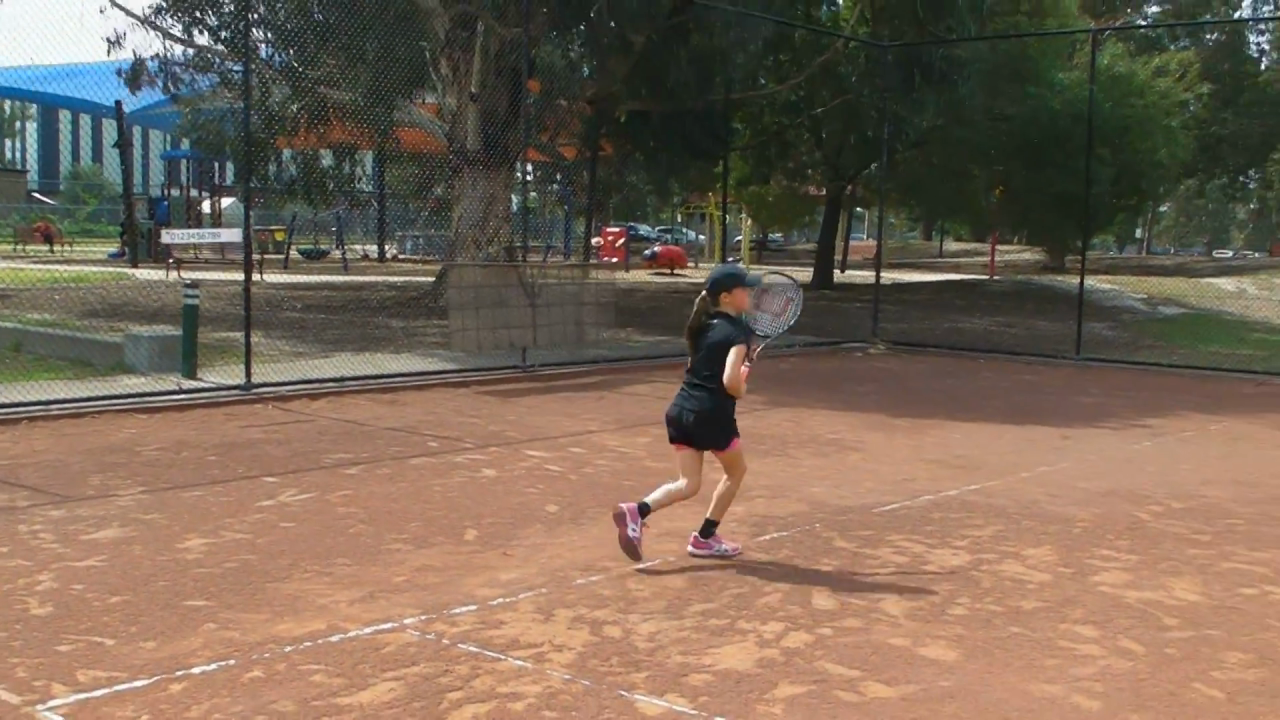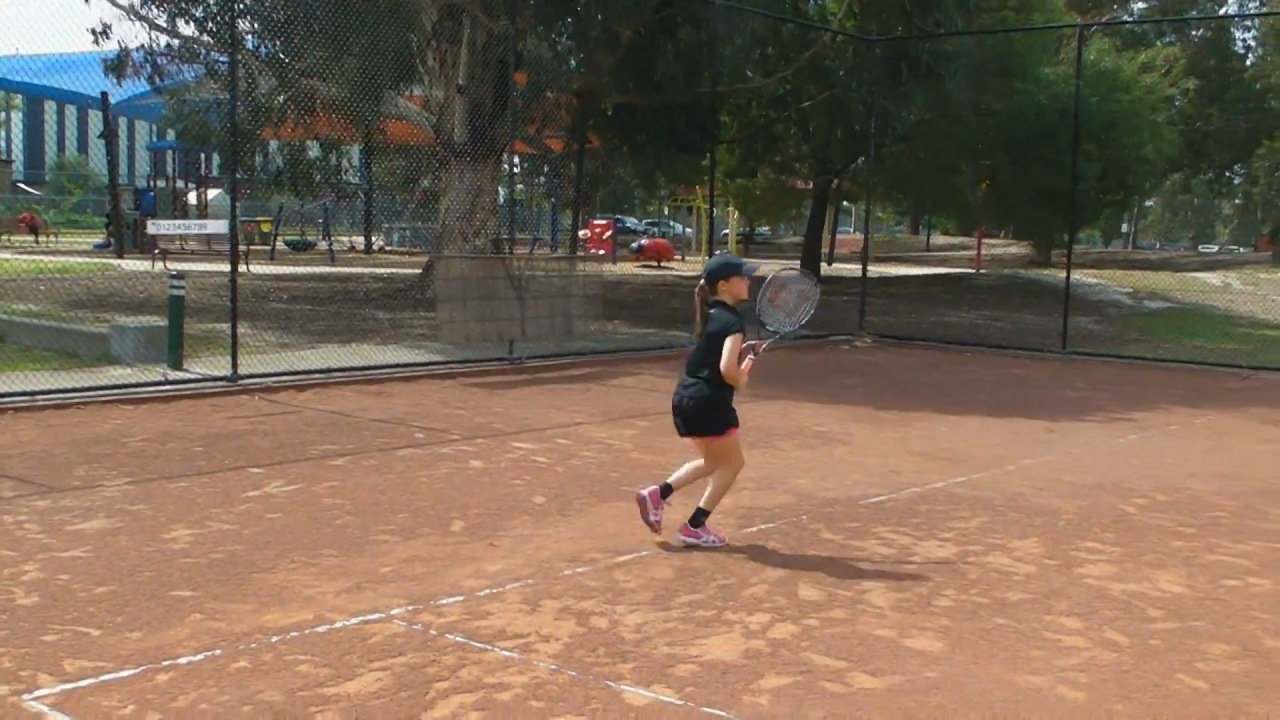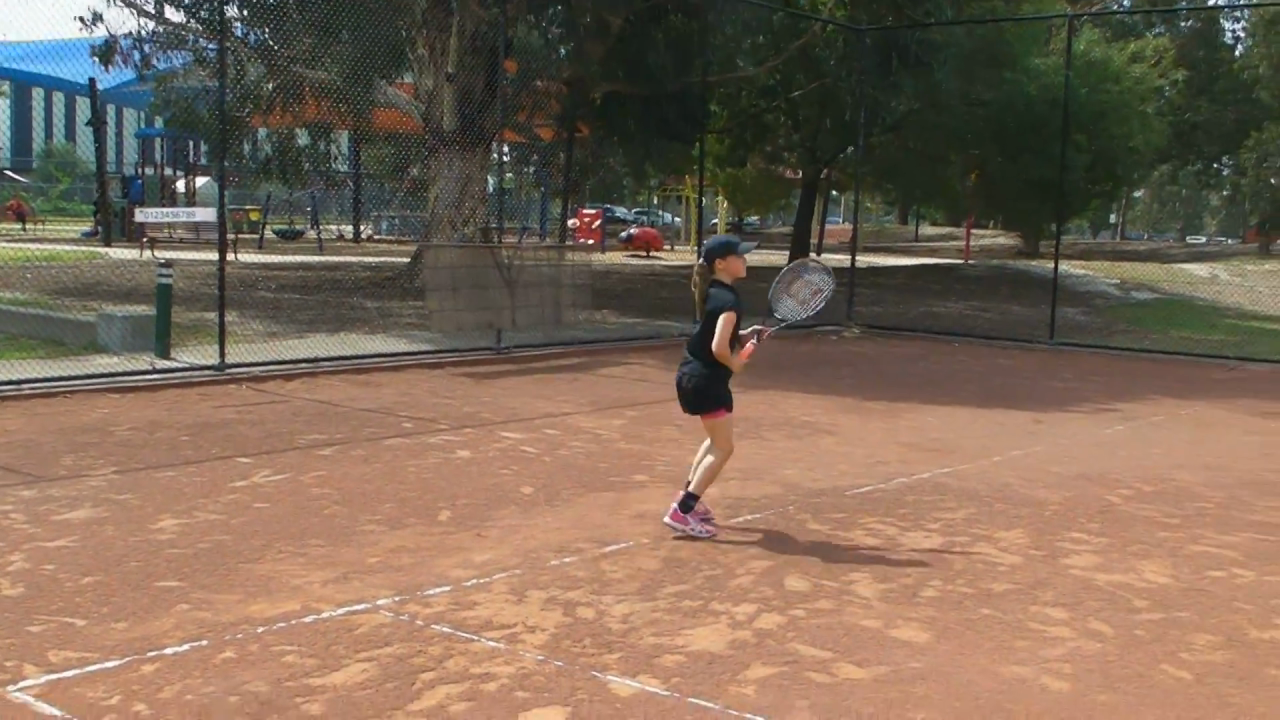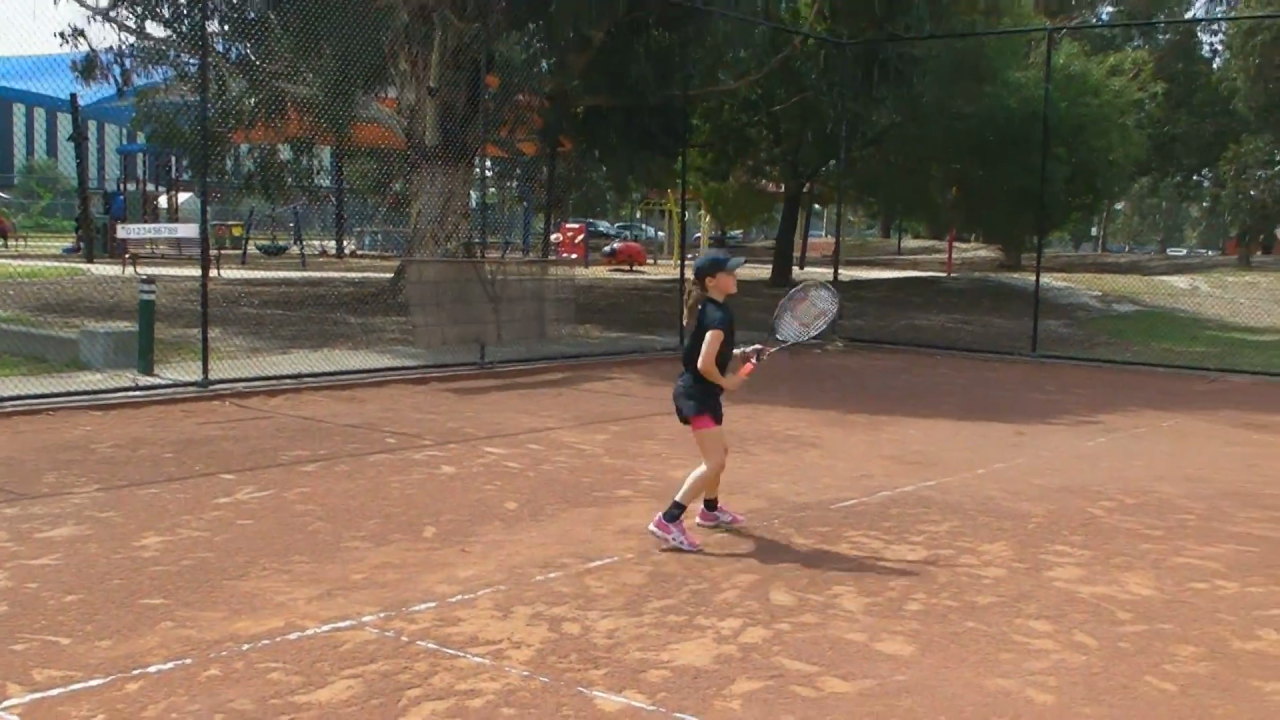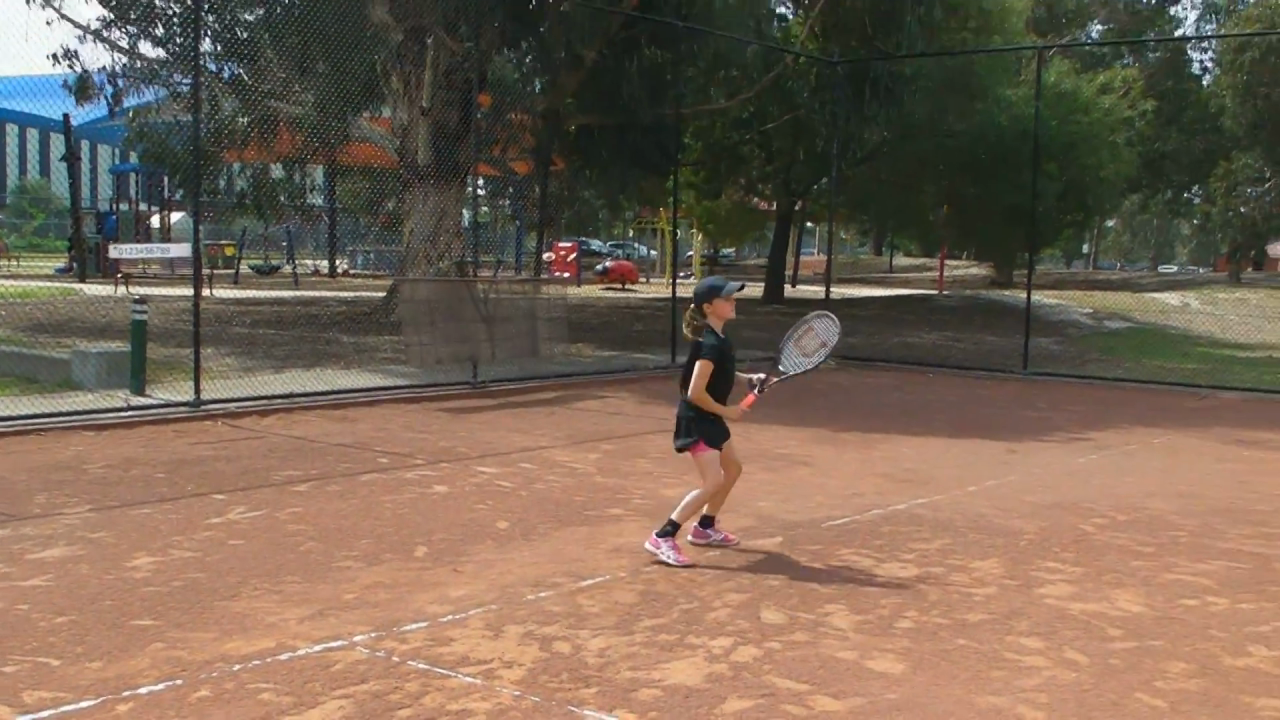
dt=0.1s
person 1, frame 1
left shoulder: (703, 325)
right shoulder: (737, 332)
right elbow: (731, 381)
right wrist: (741, 391)
left hip: (681, 409)
right hip: (711, 414)
left knee: (687, 486)
right knee: (736, 472)
left ankle: (635, 513)
right ankle: (704, 538)
person 1, frame 2
left shoulder: (708, 313)
right shoulder: (733, 321)
right elbow: (728, 369)
left wrist: (742, 350)
right wrist: (739, 383)
left hip: (686, 396)
right hip: (710, 401)
left knee: (711, 462)
right knee: (732, 464)
left ankle: (657, 494)
right ankle: (695, 527)
person 1, frame 3
left shoulder: (712, 293)
right shoulder: (728, 300)
right elbow: (718, 348)
left wrist: (745, 335)
right wrist: (734, 363)
left hip: (692, 376)
right hip: (706, 380)
left knee: (717, 440)
right knee: (723, 449)
left ankle: (691, 499)
right ankle: (682, 512)
person 1, frame 4
left shoulder: (707, 310)
right shoulder: (718, 317)
right elbow: (705, 364)
left wrist: (741, 353)
right wrist: (726, 381)
left hip: (696, 391)
right hip: (698, 393)
left knee: (719, 451)
right knee: (714, 462)
left ankle: (710, 510)
right ankle: (668, 521)
person 1, frame 5
left shoulder: (720, 337)
right shoulder: (710, 344)
right elbow: (695, 393)
left wrist: (748, 379)
right wrist: (723, 411)
left hip: (710, 418)
right hip: (696, 419)
left knee: (732, 469)
right knee: (713, 483)
left ankle: (705, 527)
right ankle: (663, 537)
